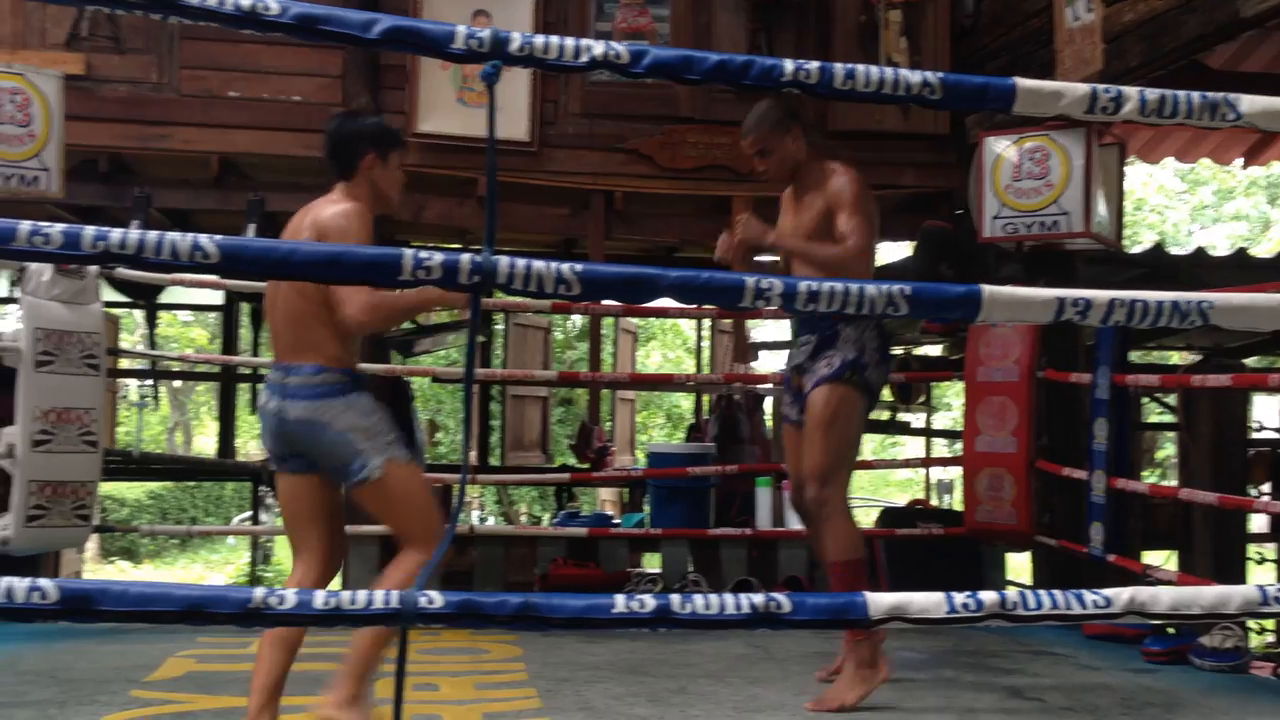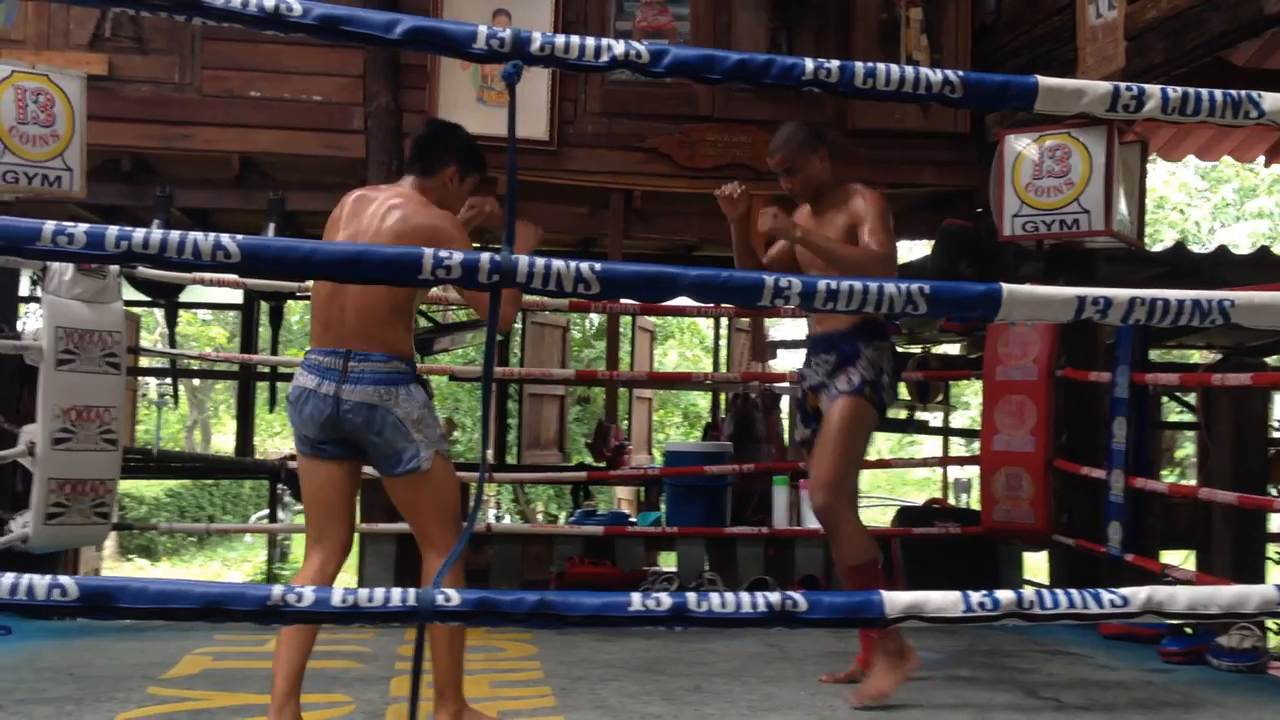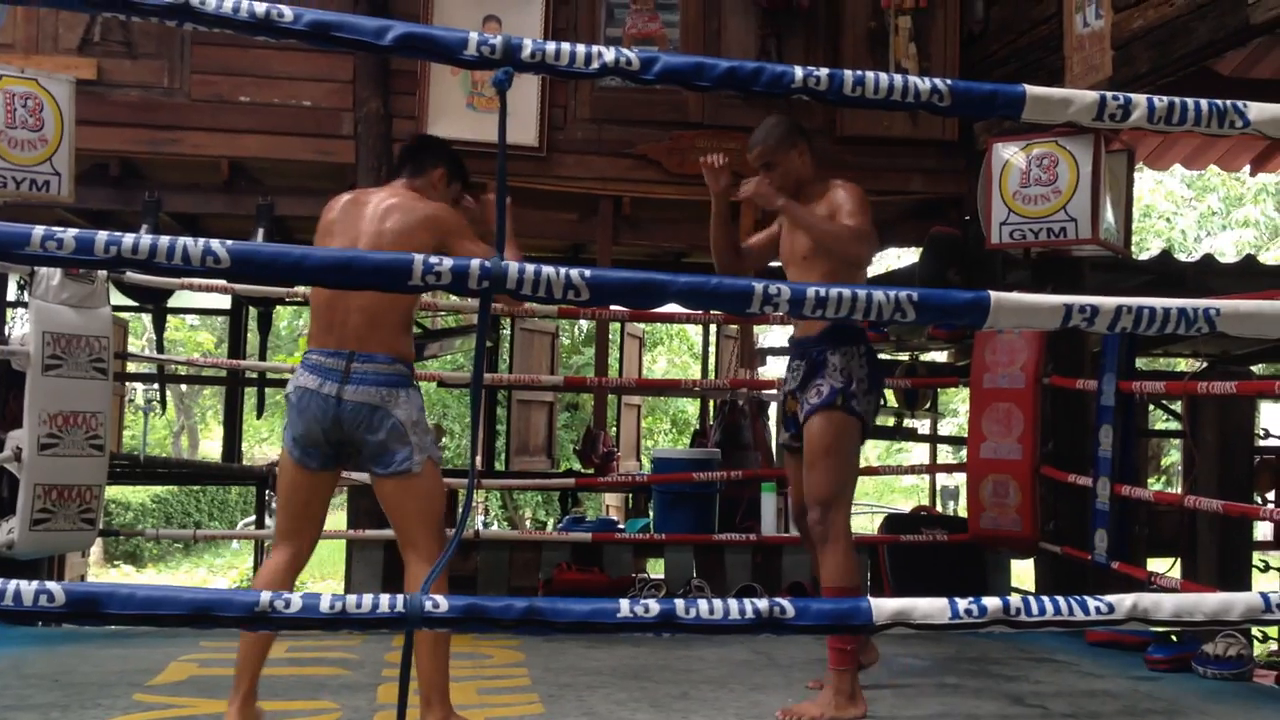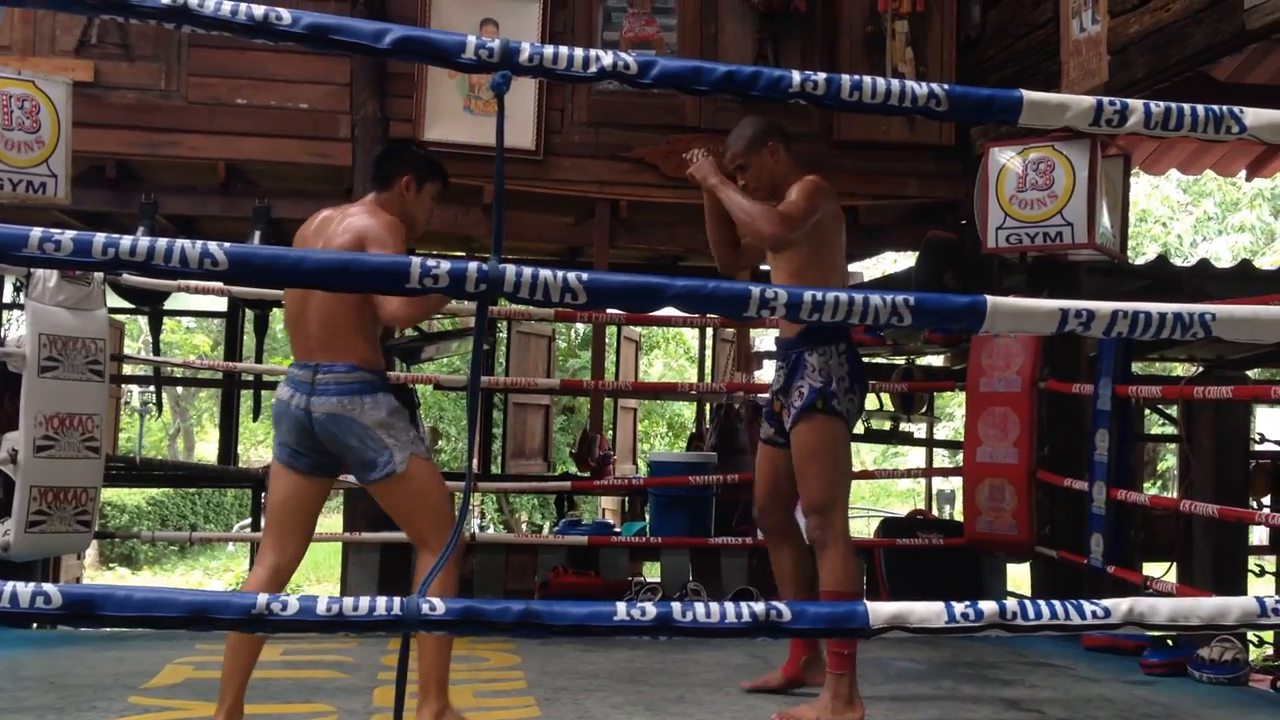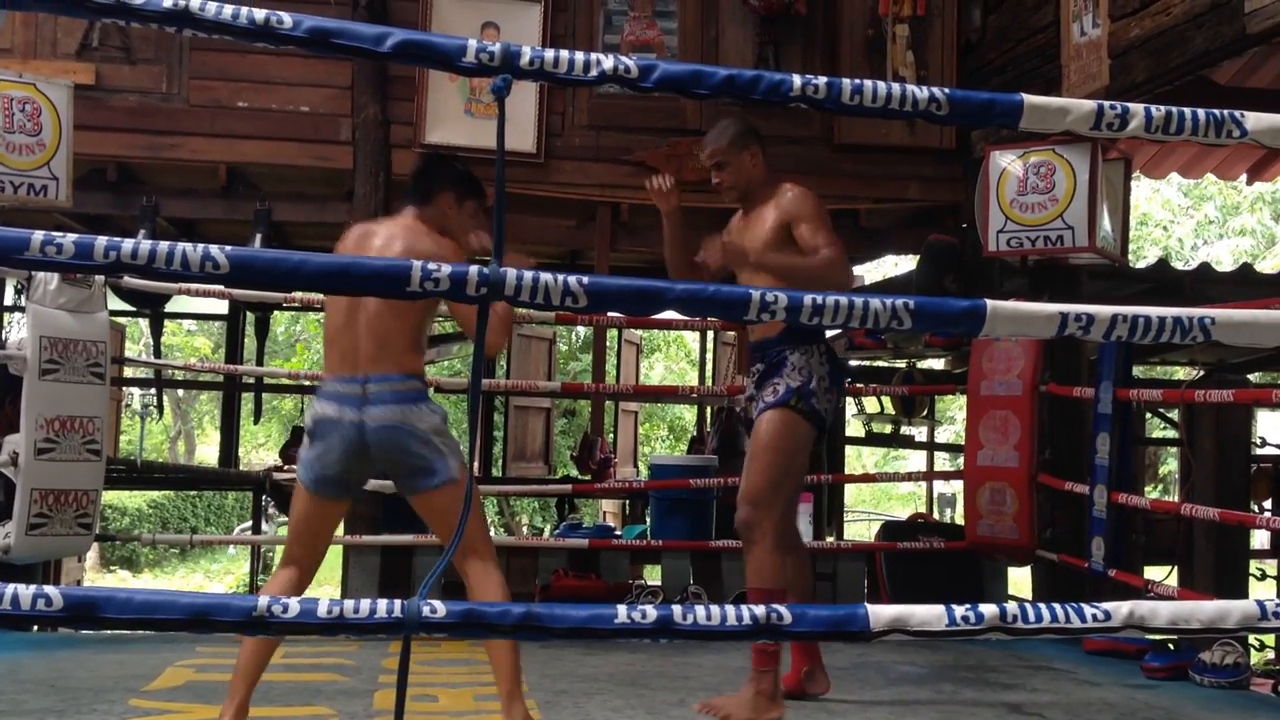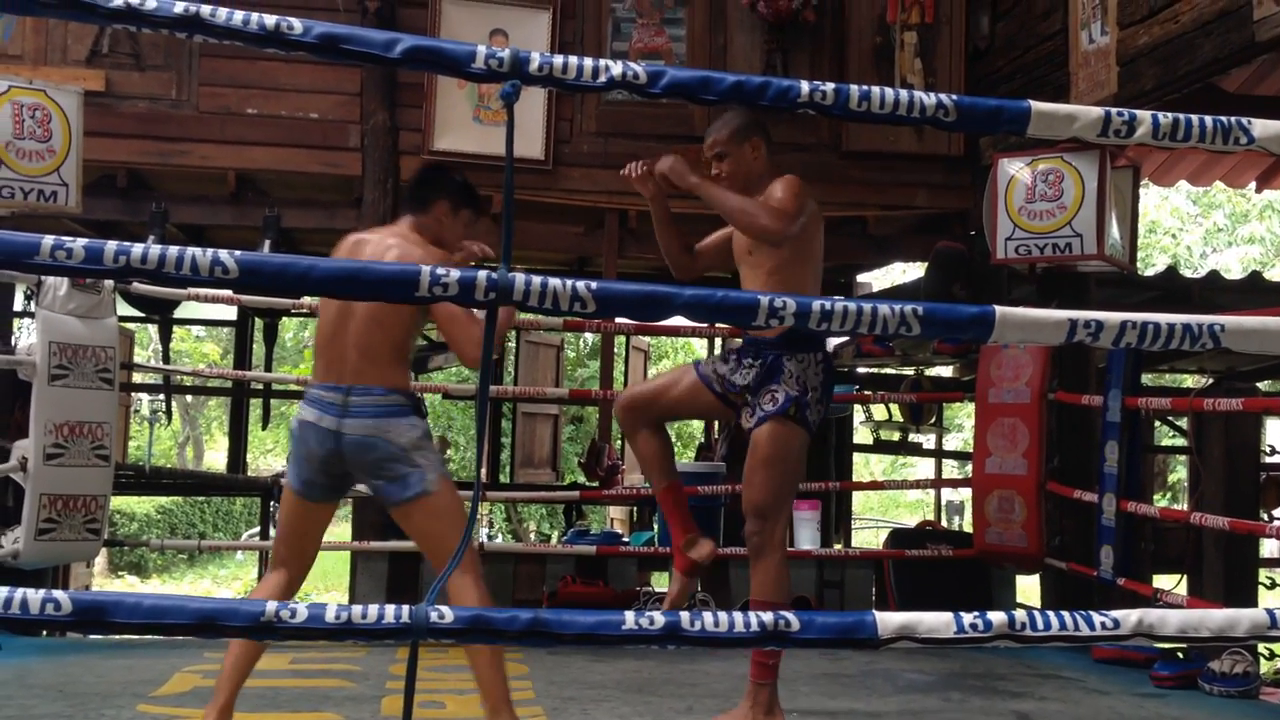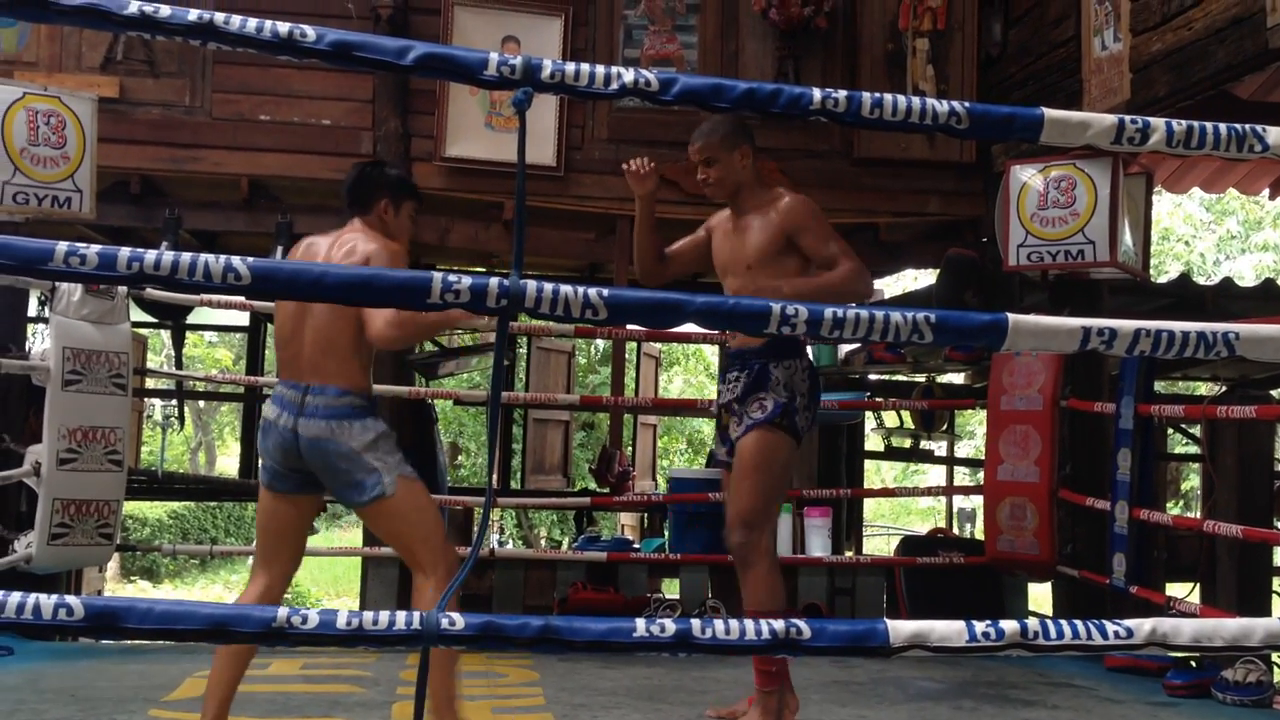
dt=0.3s
person 1, frame 1
left shoulder: (843, 184)
right shoulder: (790, 196)
left elbow: (859, 264)
right elbow: (786, 275)
left wrist: (774, 239)
right wrist: (742, 256)
left hip: (847, 340)
right hip: (807, 344)
left knee: (822, 492)
right knee: (806, 497)
left ankle: (866, 653)
right ankle: (859, 637)
person 1, frame 2
left shoulder: (864, 204)
right shoulder: (804, 216)
left elbow: (880, 267)
right elbow: (760, 278)
left wrist: (801, 237)
right wrist: (741, 224)
left hip: (862, 357)
right hip: (817, 362)
left knee: (828, 499)
right knee: (831, 507)
left ankle: (891, 648)
right ankle: (876, 644)
person 1, frame 3
left shoulder: (842, 197)
right shoulder: (789, 219)
left elbow: (861, 249)
right elbow: (731, 267)
left wrist: (783, 204)
right wrist: (720, 199)
left hip: (839, 362)
right hip: (802, 364)
left knee: (826, 519)
right knee: (808, 518)
right ankle: (856, 641)
person 1, frame 4
left shoulder: (811, 190)
right shoulder: (783, 208)
left elbow: (775, 235)
right elbow: (733, 258)
left wrist: (717, 184)
right wrist: (712, 191)
left hip: (821, 363)
right hip: (795, 366)
left knee: (825, 524)
right knee: (771, 517)
right ankle: (802, 660)
person 1, frame 5
left shoulder: (794, 201)
right shoulder: (741, 223)
left elbow: (838, 273)
right elbow: (683, 277)
left wrist: (748, 259)
right wrist: (671, 217)
left hip: (800, 365)
right hip: (765, 369)
left knee: (754, 518)
right knee: (777, 523)
right ankle: (807, 666)
person 1, frame 6
left shoulder: (788, 191)
right shoulder: (740, 214)
left elbow: (779, 229)
right elbow: (686, 265)
left wrist: (691, 183)
right wrist: (655, 201)
left hip: (792, 365)
right hip: (746, 360)
left knee: (763, 531)
right knee: (633, 405)
right ankle: (686, 545)
person 1, frame 7
left shoulder: (791, 211)
right shoulder: (718, 227)
left elbow: (858, 281)
right elbow: (652, 273)
left wrist: (778, 289)
right wrist: (645, 204)
left hip: (778, 375)
right hip: (734, 377)
left knee: (747, 539)
right knee: (753, 542)
person 2, frame 1
left shoulder: (307, 217)
right shoulder: (347, 214)
right elbow: (358, 312)
left wrist: (406, 299)
right wrist: (433, 296)
left hip: (283, 397)
right hip: (329, 399)
left knee: (313, 566)
right knee: (424, 538)
person 2, frame 2
left shoulder: (351, 202)
right shoulder: (434, 223)
right elbow: (501, 316)
right wrist: (521, 251)
left hip: (316, 382)
right hip: (383, 388)
left knee: (324, 549)
right knee: (442, 549)
person 2, frame 3
left shoulder: (338, 206)
right shoulder: (434, 218)
right elbow: (511, 289)
right wrist: (494, 225)
left hip: (314, 383)
right hip: (382, 392)
left knee: (288, 549)
right knee: (425, 556)
person 2, frame 4
left shoulder: (316, 223)
right shoulder: (381, 226)
right elbow: (398, 309)
left wrist: (398, 255)
left hip: (297, 396)
right hip: (355, 399)
left knee: (275, 562)
right knee: (439, 544)
person 2, frame 5
left shoulder: (353, 236)
right shoulder: (439, 249)
right elbow: (489, 343)
left hip: (334, 411)
right hip: (403, 412)
left knee: (294, 568)
right knee: (478, 559)
person 2, frame 6
left shoulder: (348, 244)
right shoulder: (427, 259)
right elbow: (474, 352)
right wrist: (506, 298)
left hip: (318, 416)
right hip: (385, 423)
left knee: (281, 575)
right knee: (463, 572)
person 2, frame 7
left shoulder: (303, 248)
right shoulder: (382, 249)
right elbow: (382, 331)
right wrist: (452, 316)
left hip: (282, 415)
right hip: (343, 423)
left knee: (267, 581)
right knee: (438, 567)
